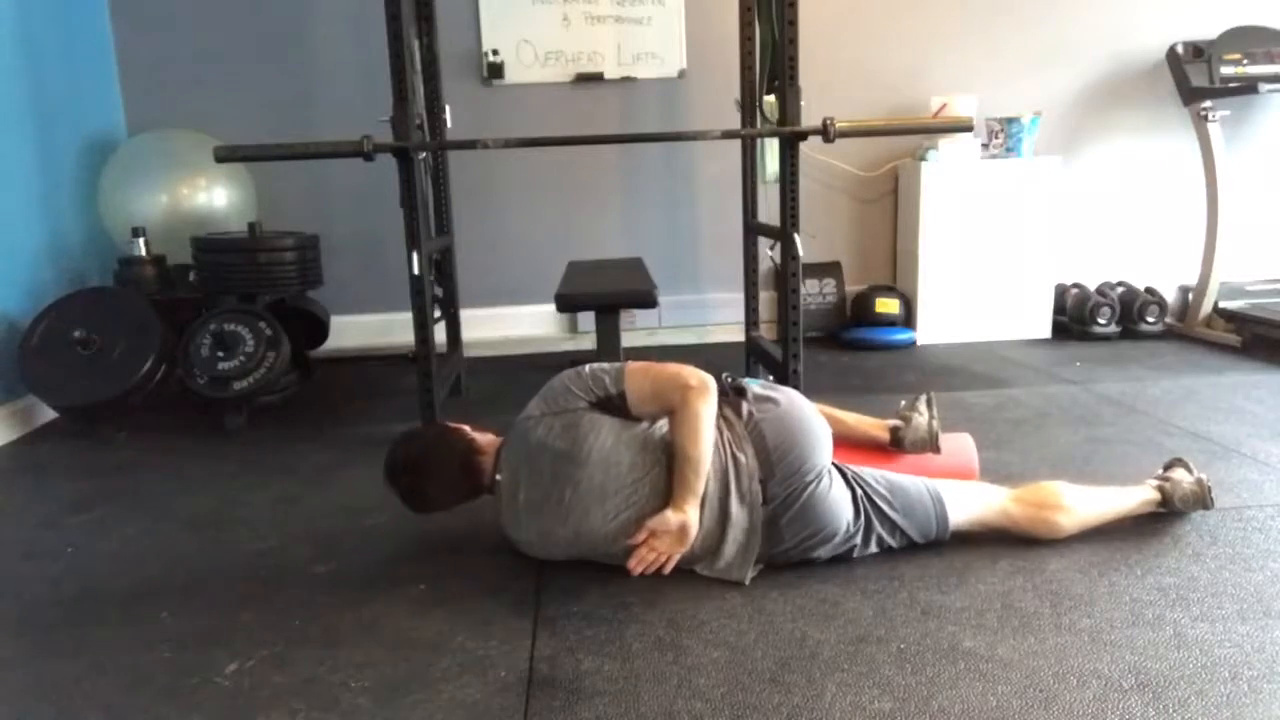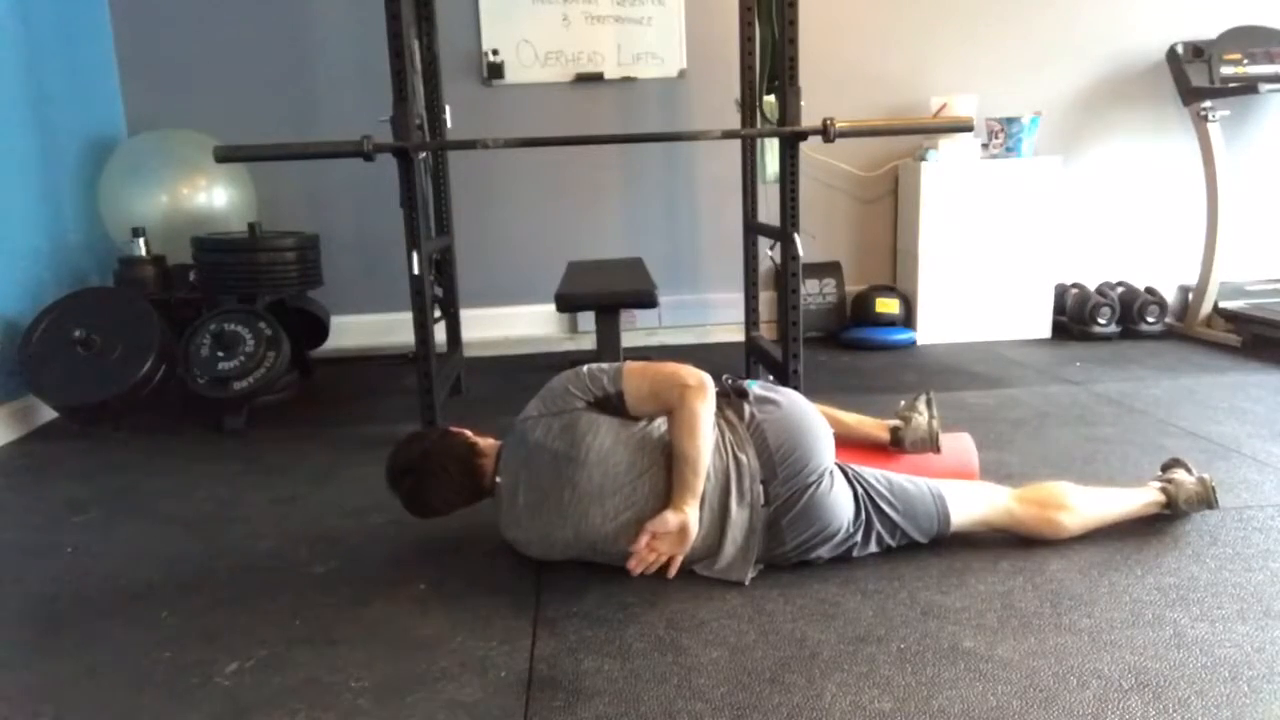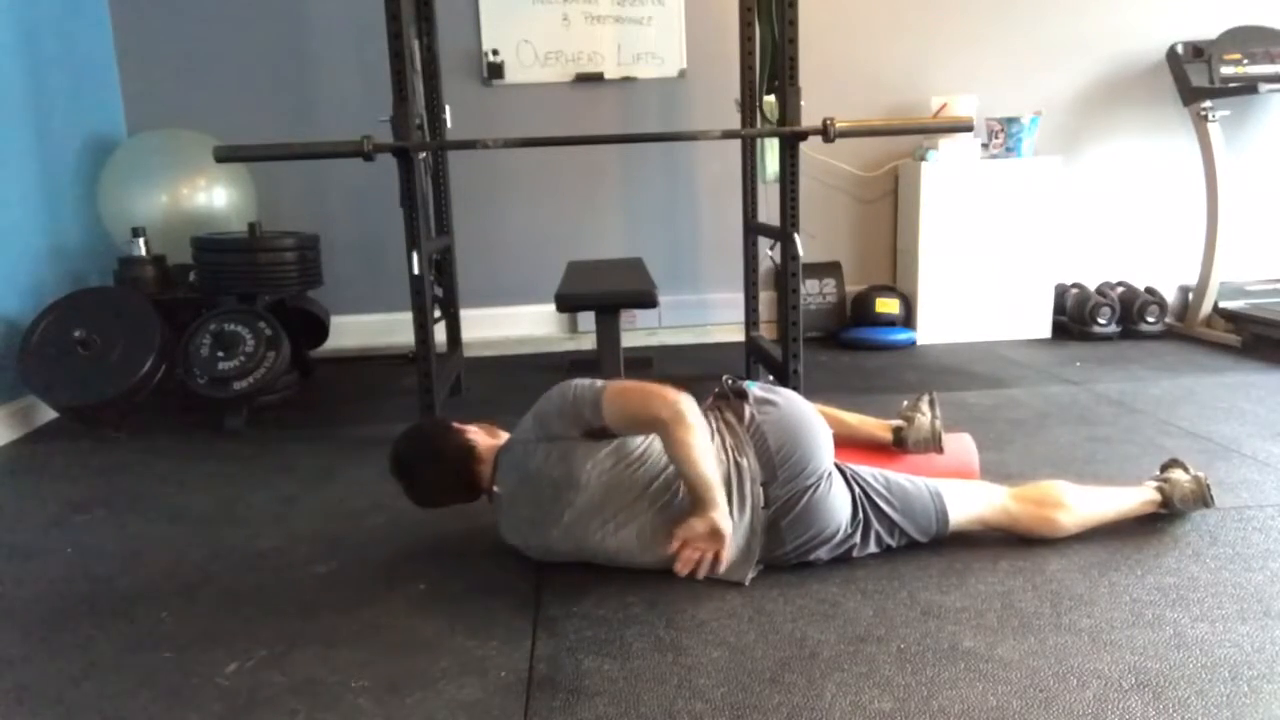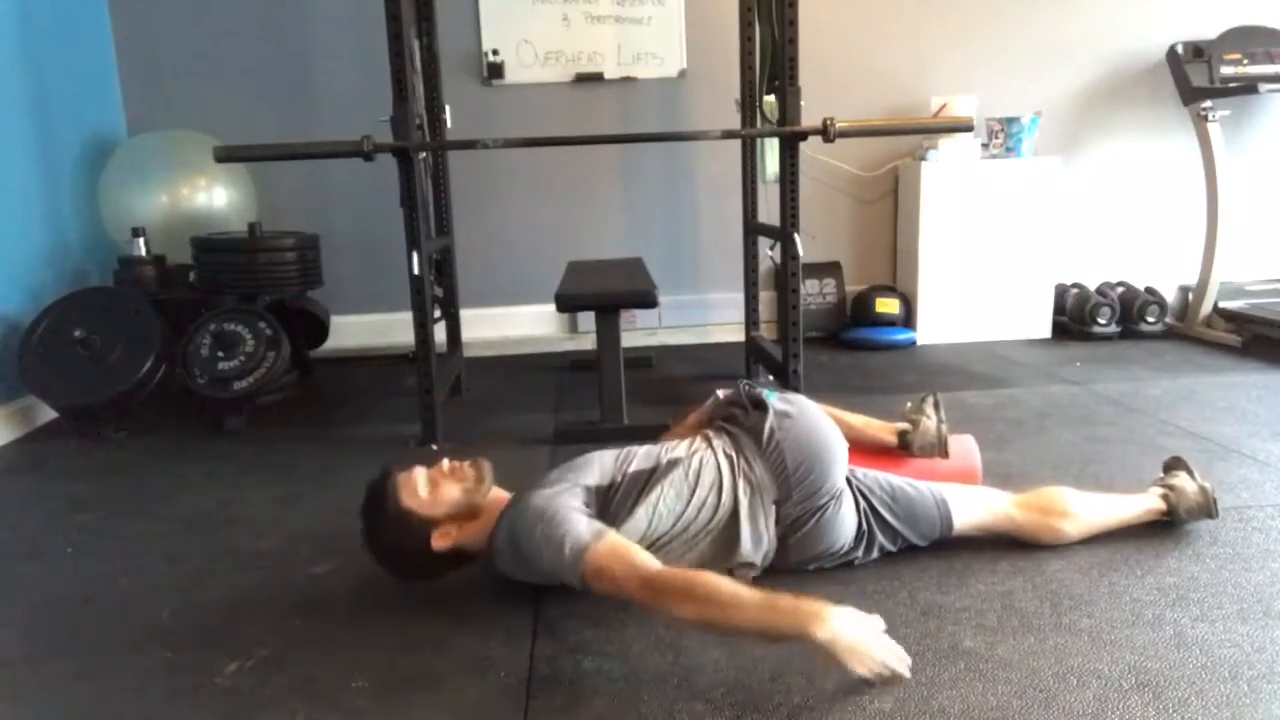
dt=1s
person 1, frame 1
left shoulder: (523, 531)
right shoulder: (554, 402)
right elbow: (693, 387)
right wrist: (686, 505)
left hip: (790, 519)
right hip: (765, 426)
left knee: (994, 507)
left ankle: (1159, 491)
person 1, frame 2
left shoulder: (523, 532)
right shoulder: (553, 404)
right elbow: (692, 386)
right wrist: (685, 505)
left hip: (788, 520)
right hip: (770, 433)
left ankle: (1161, 491)
person 1, frame 3
left shoulder: (519, 531)
right shoulder: (546, 420)
right elbow: (674, 406)
right wrist: (712, 508)
left hip: (778, 508)
right hip: (805, 521)
person 1, frame 4
left shoulder: (519, 535)
right shoulder: (536, 525)
right elbow: (658, 590)
left wrist: (695, 417)
right wrist: (818, 621)
right hip: (808, 524)
right knee: (1007, 510)
left ankle: (940, 445)
right ankle: (1161, 496)
